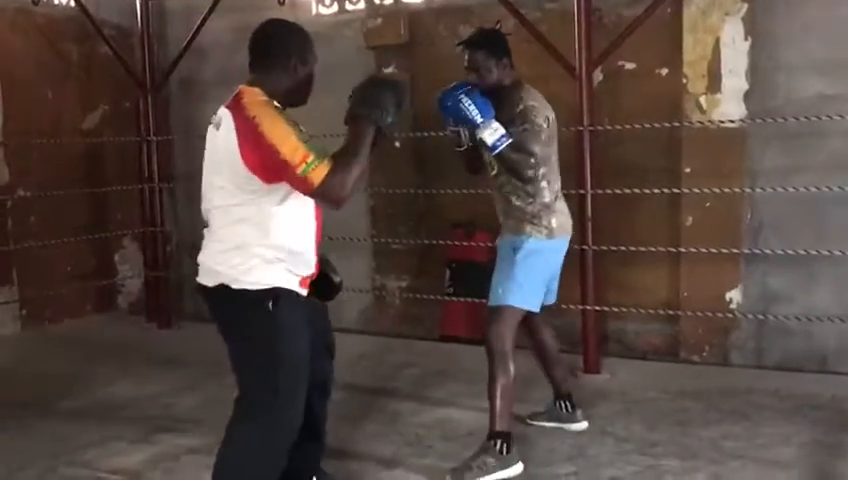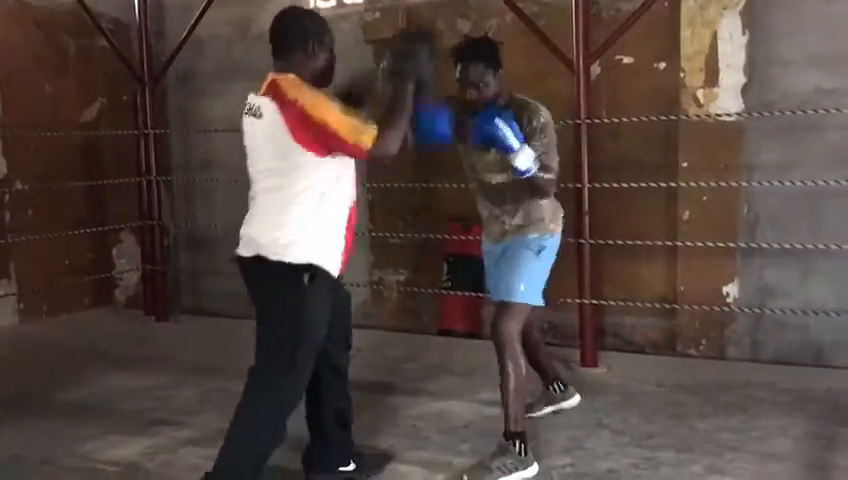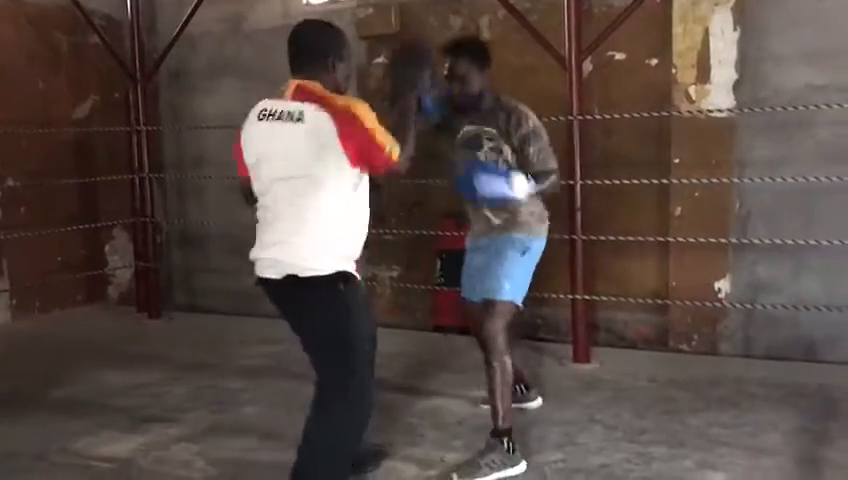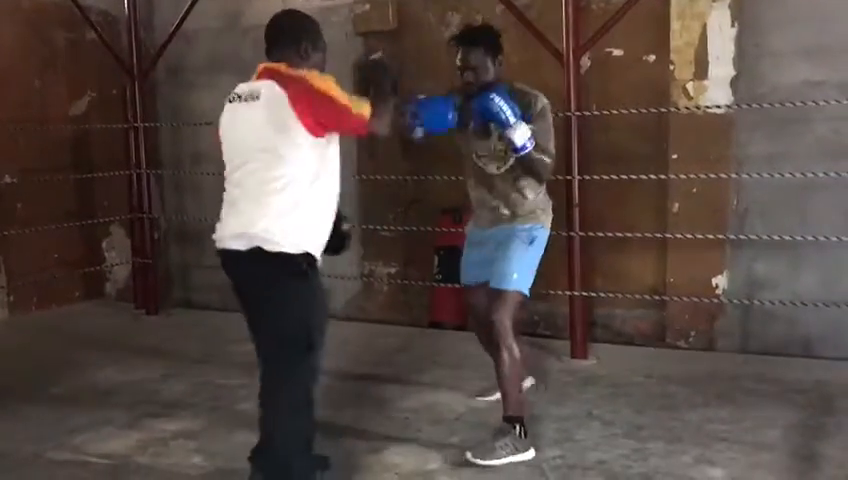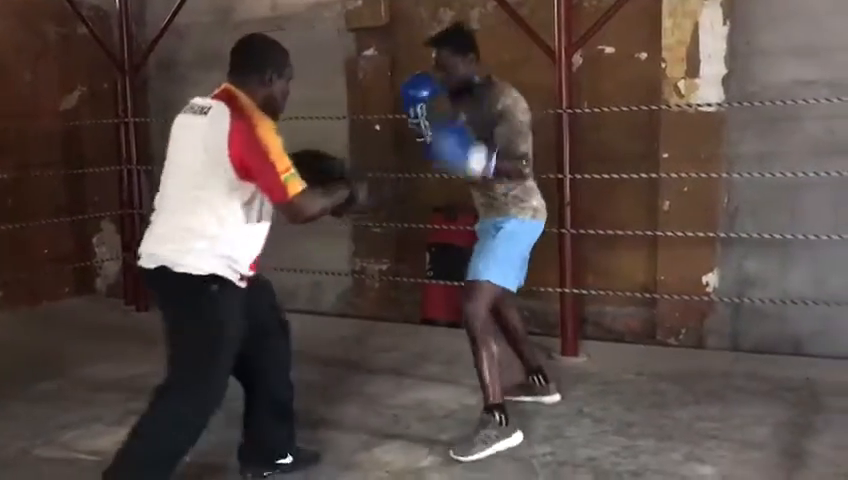
dt=0.5s
person 1, frame 1
left shoulder: (239, 111)
right shoulder: (262, 118)
right elbow: (335, 189)
left wrist: (306, 261)
right wrist: (366, 125)
left hip: (267, 280)
right hip: (254, 286)
left knee: (312, 366)
right knee: (271, 405)
person 1, frame 2
left shoulder: (266, 100)
right shoulder: (303, 104)
right elbow: (386, 144)
right wrist: (405, 84)
left hip: (300, 259)
right hip: (290, 263)
left knee: (329, 358)
right knee: (279, 381)
person 1, frame 3
left shoulder: (262, 111)
right shoulder: (344, 113)
left elbow: (251, 186)
right elbow: (398, 161)
right wrist: (407, 104)
left hip: (277, 264)
right hip: (318, 272)
left knee: (345, 366)
right knee: (348, 382)
person 1, frame 4
left shoulder: (238, 99)
right shoulder: (305, 88)
right elbow: (377, 123)
left wrist: (327, 219)
right wrist: (380, 83)
left hip: (239, 244)
right hip: (279, 252)
left knee: (282, 360)
right knee: (293, 366)
person 1, frame 5
left shoulder: (199, 111)
right shoulder: (250, 124)
right elbow: (299, 207)
left wrist: (289, 169)
right wrist: (343, 191)
left hip: (215, 265)
right hip: (195, 271)
left knee: (268, 343)
right knee: (195, 387)
person 2, frame 1
left shoulder: (527, 106)
right shoulder: (501, 106)
left elbow: (526, 169)
right elbow: (474, 166)
left wrist: (484, 125)
right wrist: (467, 129)
left hip: (535, 232)
right hip: (545, 231)
left knee: (498, 331)
right knee: (533, 319)
right ankle: (566, 406)
person 2, frame 2
left shoulder: (532, 115)
right shoulder: (459, 113)
left elbow: (546, 188)
left wrist: (516, 151)
left hip: (534, 233)
right hip: (495, 235)
left knee: (505, 329)
right knee: (519, 322)
right ankle: (558, 388)
person 2, frame 3
left shoulder: (520, 119)
right shoulder: (455, 113)
left elbow: (546, 179)
left wrist: (510, 186)
left hip: (520, 234)
right hip: (482, 234)
left knee: (492, 328)
right knee: (476, 315)
right ankle: (521, 388)
person 2, frame 4
left shoulder: (533, 103)
right shoulder: (460, 100)
left elbow: (544, 172)
right elbow: (423, 116)
left wrist: (514, 129)
right wrist: (422, 118)
left hip: (525, 225)
right hip: (483, 223)
left knee: (499, 318)
right knee: (476, 307)
left ankle: (516, 433)
right ankle: (512, 376)
person 2, frame 5
left shoulder: (501, 101)
right shoulder: (462, 102)
left elbow: (521, 166)
left wrist: (472, 157)
left hip: (515, 216)
right hip: (513, 216)
left knee: (473, 310)
right knee: (499, 302)
left ankle: (497, 421)
right ankle: (538, 380)
